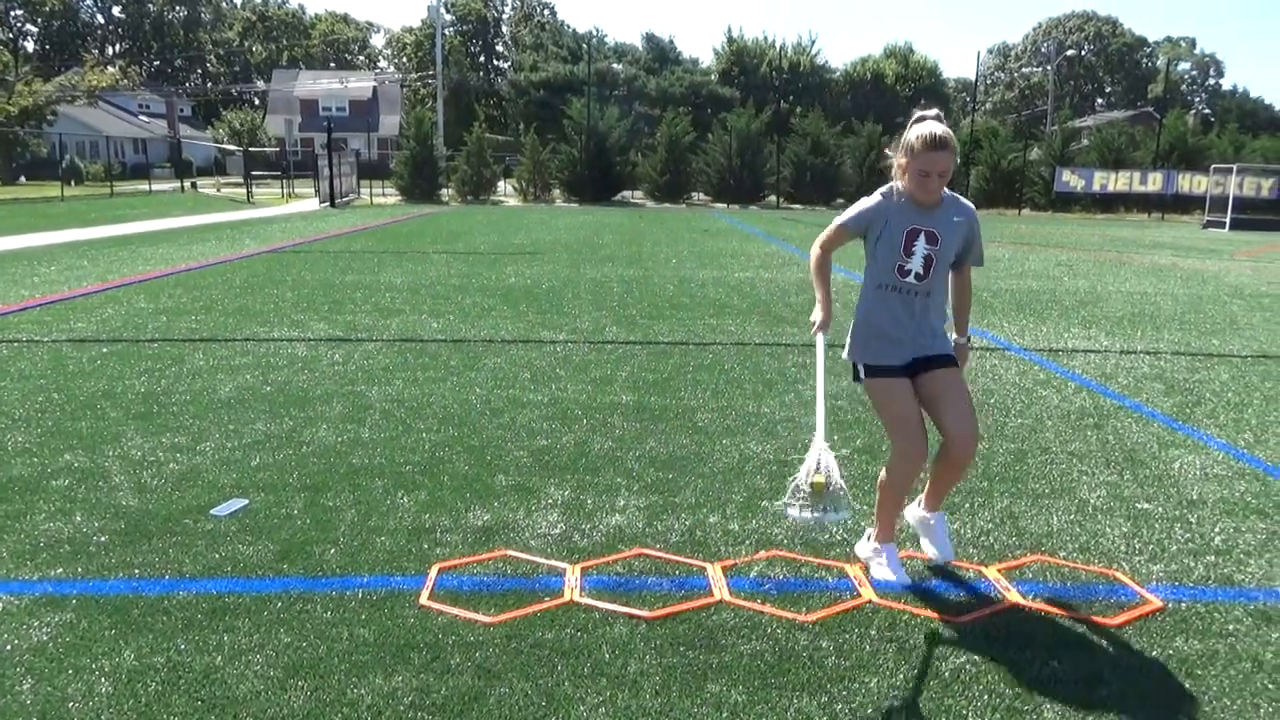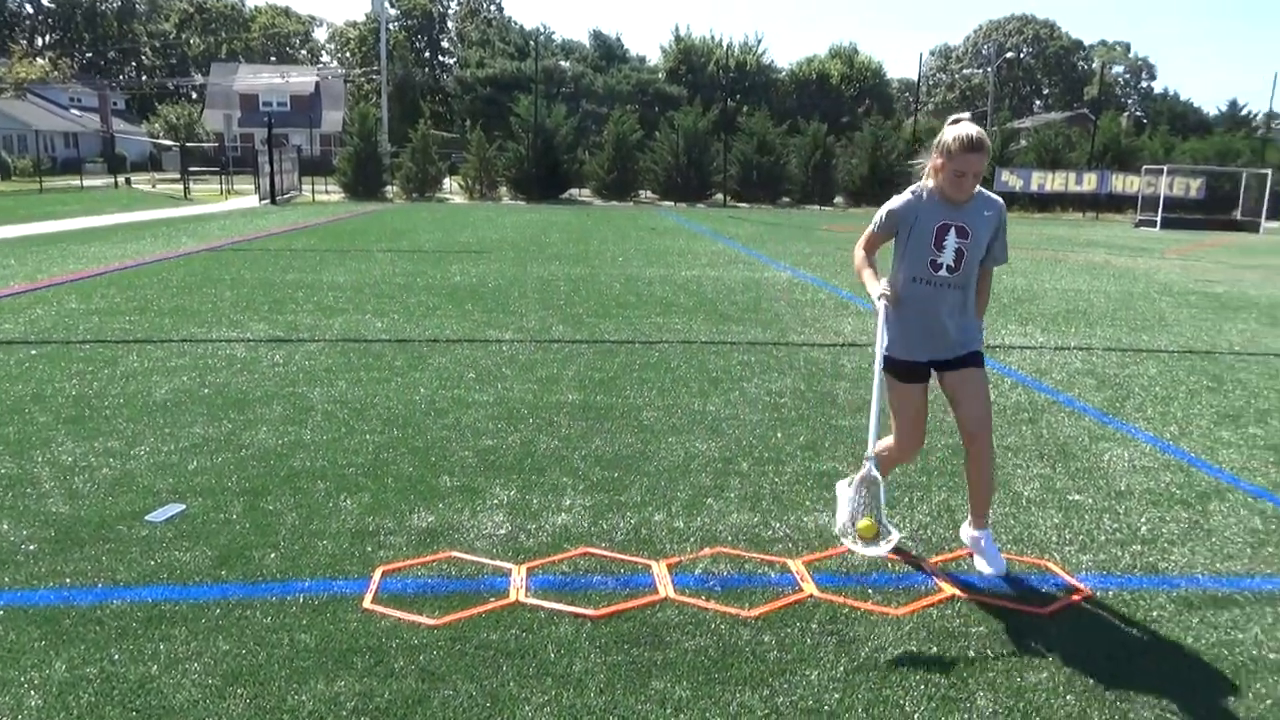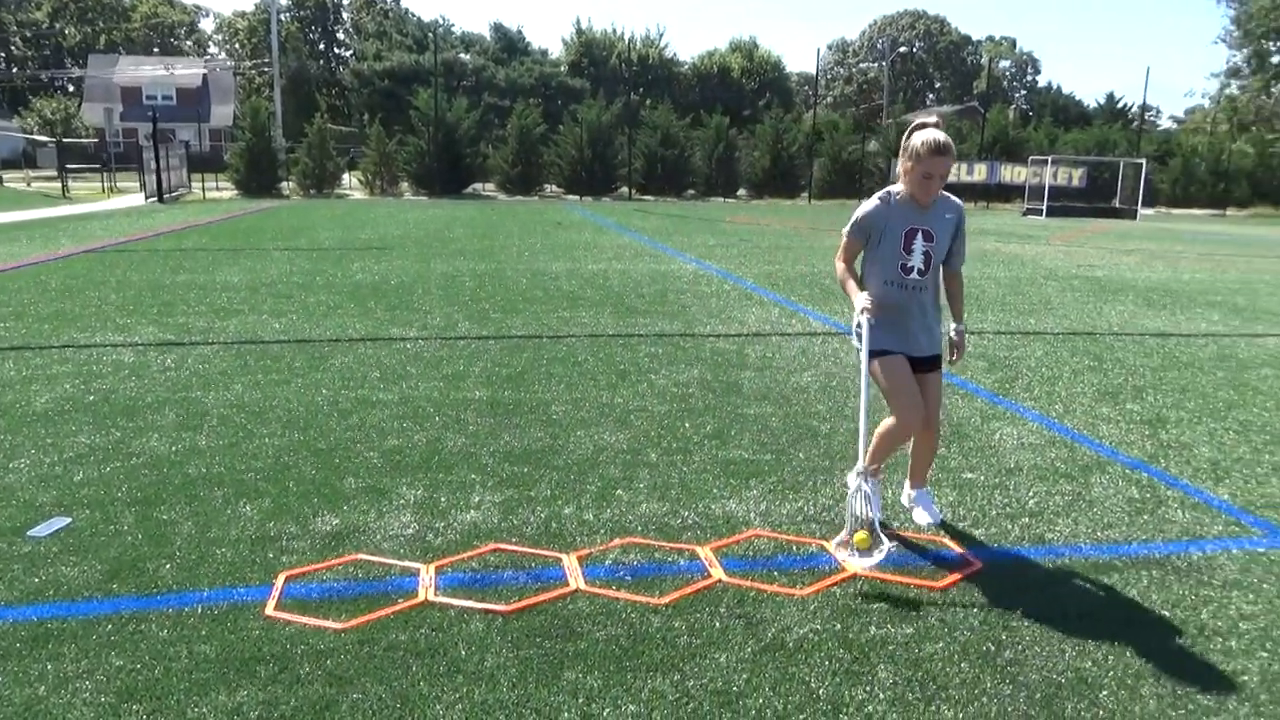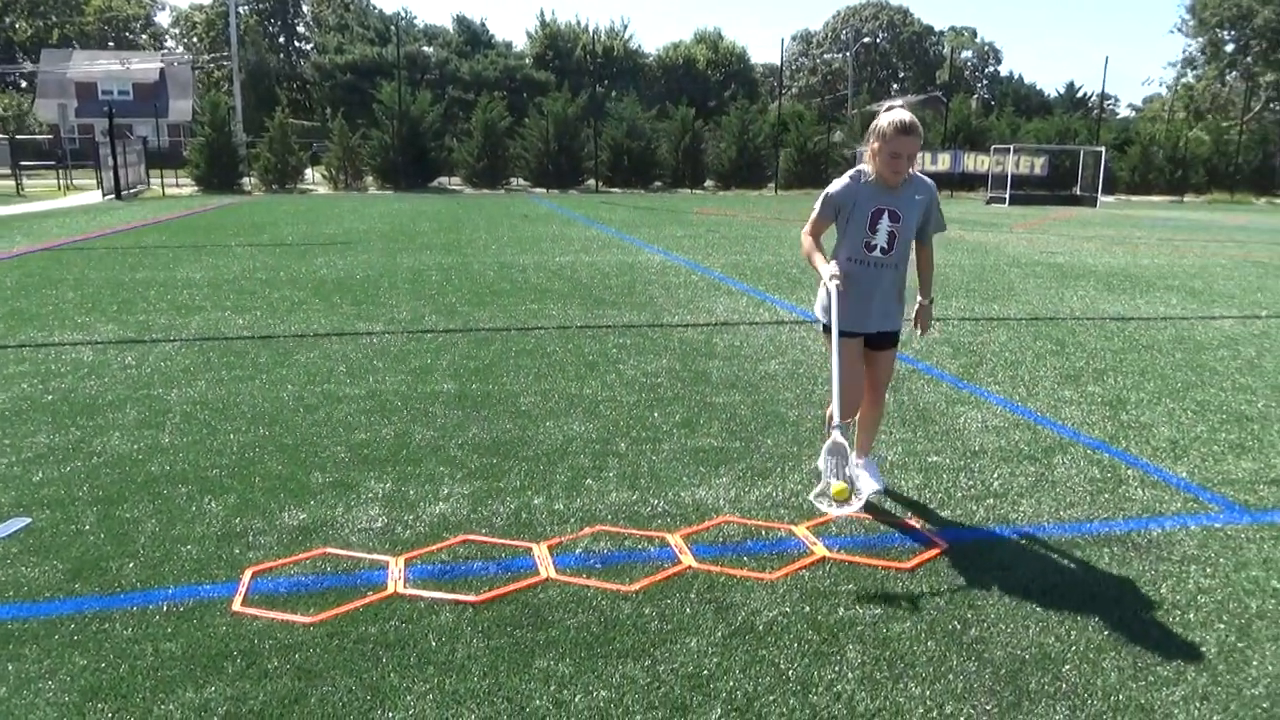
dt=0.5s
person 1, frame 1
left shoulder: (963, 215)
right shoulder: (874, 209)
right elbow: (821, 249)
left wrist: (961, 337)
right wrist: (823, 304)
left hip: (930, 344)
right hip: (878, 347)
left knee: (964, 439)
right knee: (909, 452)
left ankle: (929, 511)
right ankle: (879, 541)
person 1, frame 2
left shoulder: (993, 209)
right shoulder: (906, 206)
right elbow: (864, 249)
right wrist: (875, 284)
left hip: (959, 339)
right hip: (906, 340)
left knee: (979, 433)
right knee: (907, 444)
left ankle: (979, 530)
person 1, frame 3
left shoulder: (952, 211)
right shoulder: (875, 211)
right elbow: (843, 260)
left wrist: (958, 325)
right wrist: (856, 295)
left hip: (926, 336)
right hip: (880, 333)
left knee: (928, 426)
right knee: (908, 416)
left ankle: (916, 489)
right ankle: (868, 478)
person 1, frame 4
left shoulder: (924, 192)
right shoulder: (845, 190)
right elbow: (809, 235)
left wrist: (926, 299)
right wrist: (824, 266)
left hip: (886, 313)
right hip: (843, 310)
left knee: (875, 395)
right knee: (849, 399)
left ankle: (862, 458)
